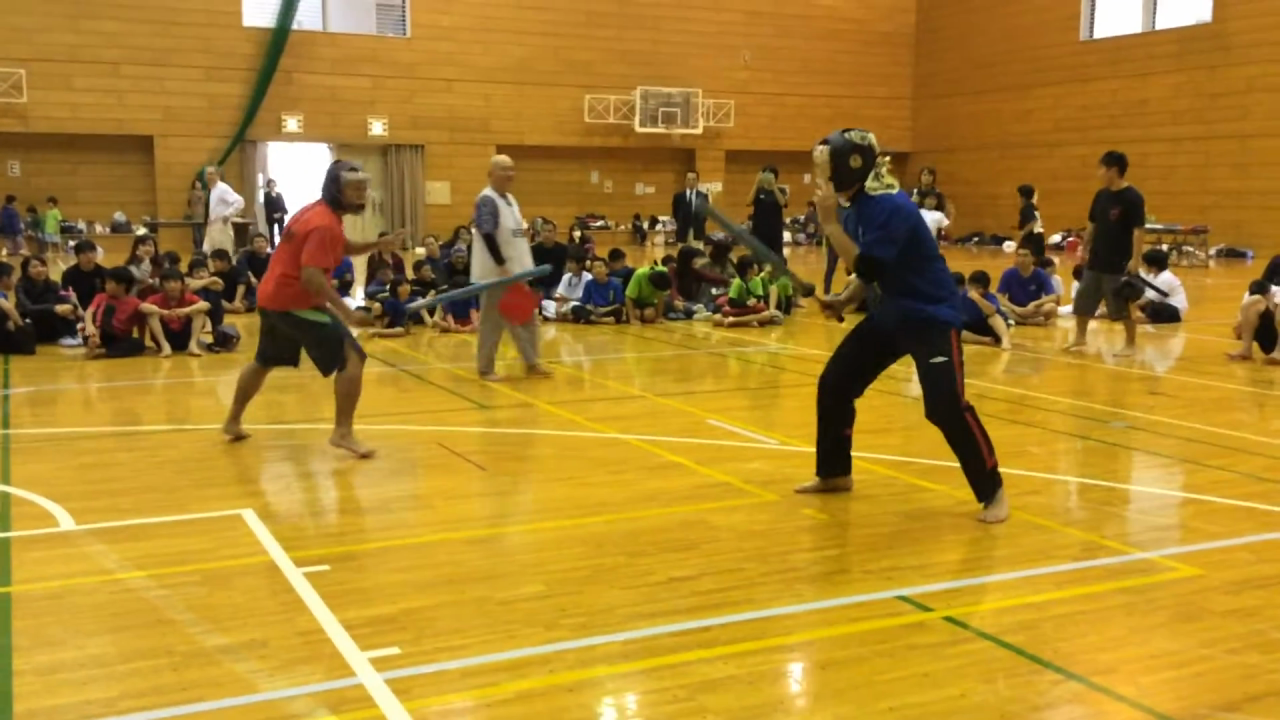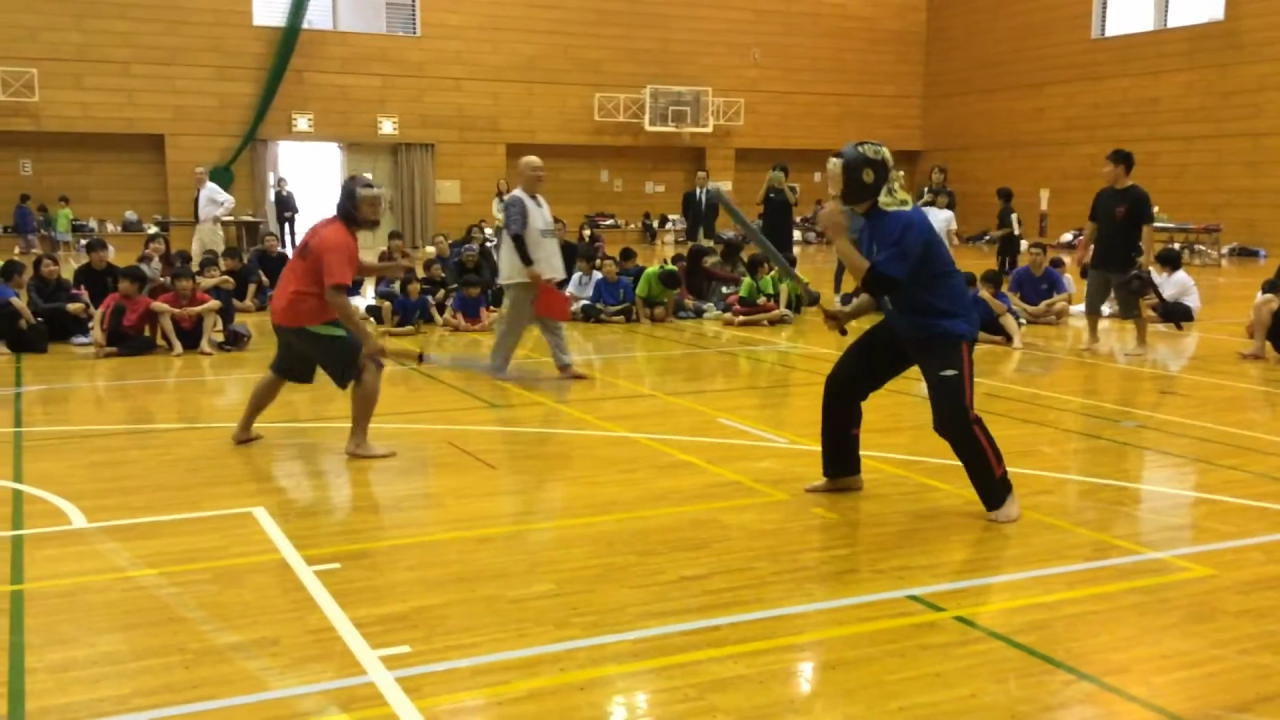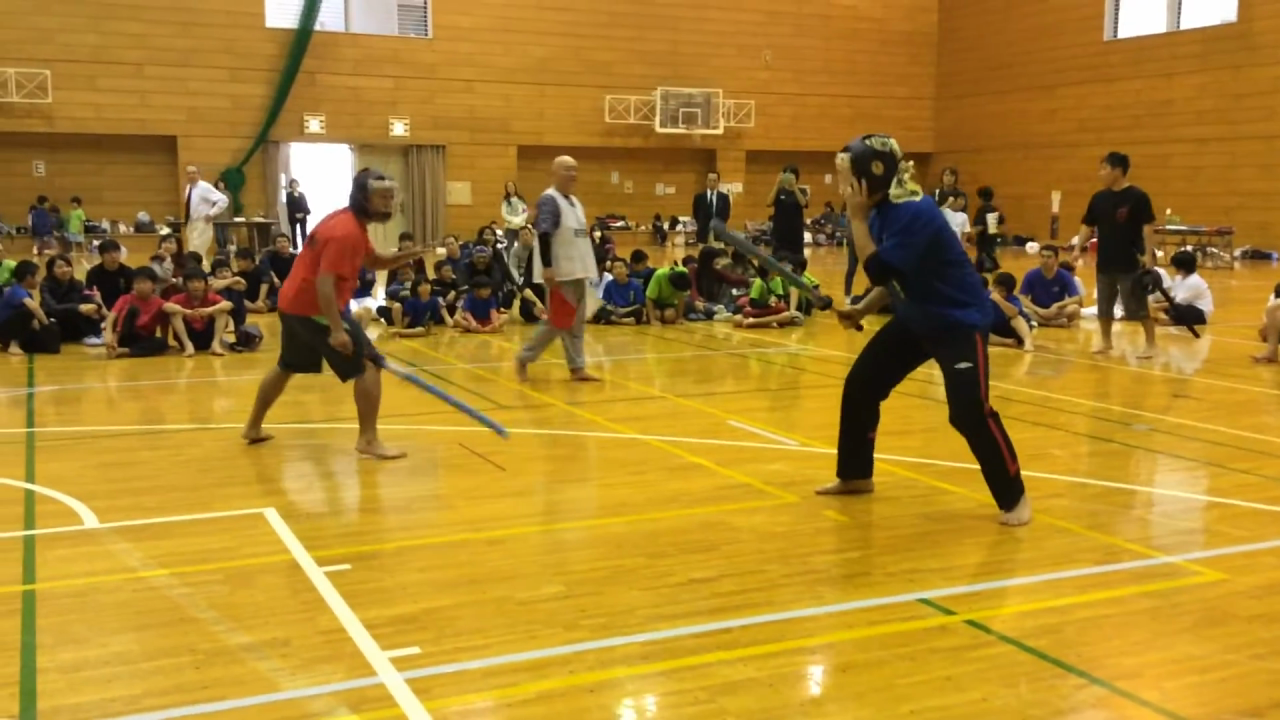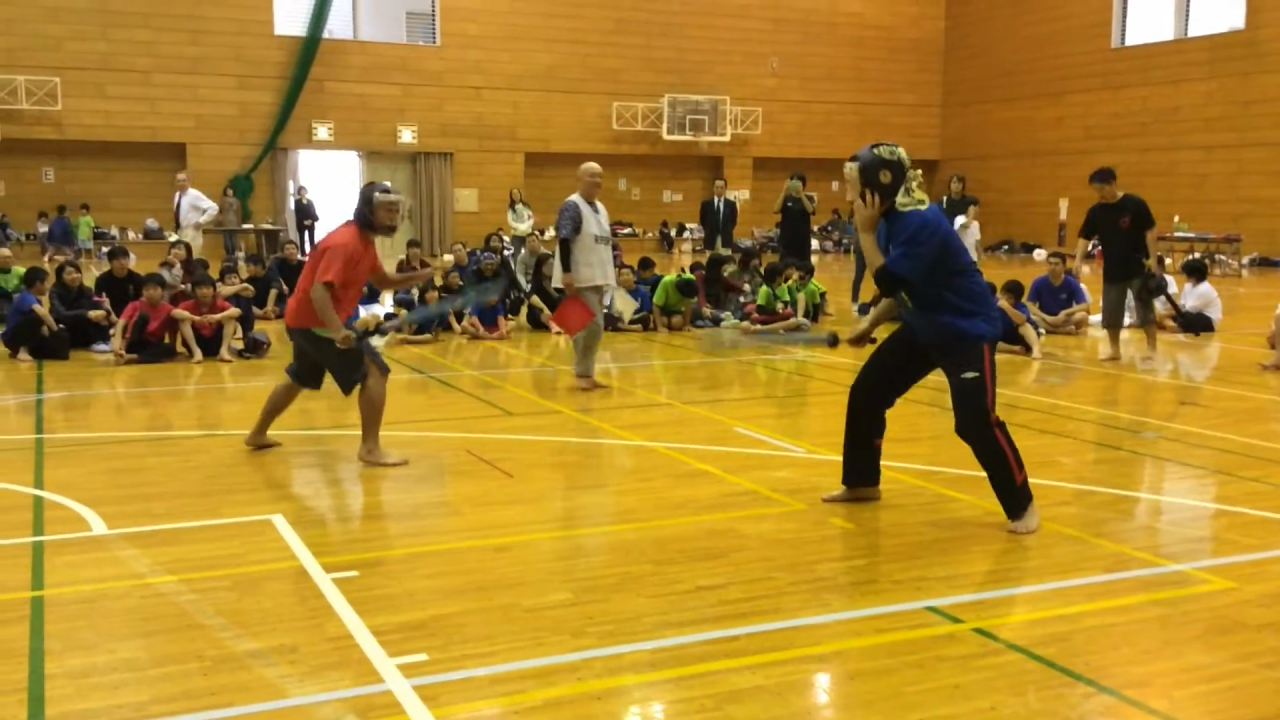
dt=0.2s
person 1, frame 1
left shoulder: (893, 208)
right shoulder: (857, 209)
left elbow: (869, 267)
left wrist: (830, 224)
right wrist: (842, 301)
left hip: (931, 316)
right hip: (889, 315)
left knee: (946, 404)
right knee: (834, 383)
left ankle: (992, 491)
right ankle: (835, 473)
person 1, frame 2
left shoulder: (905, 223)
right shoulder: (871, 222)
left elbow: (880, 282)
left wrist: (839, 239)
right wrist: (849, 313)
left hip: (945, 328)
right hip: (902, 325)
left knee: (954, 416)
right knee: (841, 385)
left ankle: (1002, 494)
right ankle: (844, 473)
person 1, frame 3
left shoulder: (916, 214)
right shoulder: (882, 213)
left elbow: (879, 271)
left wrist: (857, 219)
right wrist: (861, 310)
left hip: (959, 320)
right hip: (915, 318)
left knee: (970, 410)
right knee: (860, 385)
left ankle: (1014, 497)
right ankle: (855, 475)
person 1, frame 4
left shoulder: (923, 223)
right shoulder: (891, 221)
left elbow: (888, 282)
left wrist: (866, 232)
right wrist: (869, 325)
left hip: (967, 330)
right hip: (922, 328)
left knee: (976, 419)
right knee: (865, 393)
left ankle: (1021, 506)
right ankle: (862, 483)
person 2, frame 1
left shoulder: (317, 212)
right shoulder: (325, 224)
left elbow: (344, 248)
right elbow: (312, 275)
left wrist: (381, 243)
right wrist: (346, 312)
left hip: (272, 299)
right hip: (295, 302)
left knee: (264, 361)
right knee: (352, 358)
left ankle: (233, 422)
right ankle: (344, 433)
person 2, frame 2
left shoulder: (330, 228)
right shoulder: (339, 241)
left elbow: (356, 268)
right elbow: (335, 296)
left wrist: (392, 268)
right wrist: (368, 338)
left hip: (285, 312)
right hip: (309, 316)
left knee: (281, 373)
right knee: (369, 368)
left ankle: (244, 428)
right ankle: (359, 441)
person 2, frame 3
left shoulder: (348, 222)
right shoulder: (347, 231)
left elbow: (375, 261)
right elbow: (324, 282)
left wrist: (407, 256)
right wrist: (336, 329)
left hip: (293, 304)
right hip: (314, 307)
left knee: (287, 367)
right knee: (368, 365)
left ankle: (254, 426)
right ankle: (368, 439)
person 2, frame 4
left shoulder: (365, 242)
right shoulder: (346, 243)
left elbow: (383, 282)
right elbow: (318, 290)
left wrist: (415, 277)
right wrist: (336, 330)
left hip: (302, 320)
right hip: (315, 321)
left knee: (298, 380)
right knee: (374, 372)
left ankle: (258, 434)
right ankle: (370, 448)
person 3, frame 1
left shoulder: (509, 200)
right shoulder: (486, 201)
right elbow: (488, 236)
left wrist: (522, 269)
right wrist: (502, 267)
left hip: (517, 270)
right hip: (496, 273)
right knee: (492, 321)
left ankle: (532, 363)
right ankle: (485, 368)
person 3, frame 2
left shoulder: (541, 201)
right shoulder: (515, 201)
right elbow: (516, 236)
left wrist: (546, 271)
right wrist: (530, 268)
left hip: (545, 272)
right hip: (524, 274)
left knee: (552, 320)
right knee: (514, 321)
left ankle: (565, 366)
right ankle: (498, 367)
person 3, frame 3
left shoulder: (575, 202)
right shoulder: (549, 200)
right elbow: (544, 236)
left wrist: (586, 269)
right wrist: (548, 268)
left hip: (577, 272)
right hip: (559, 273)
left knee: (577, 321)
left ankle: (577, 368)
right ankle: (524, 358)
person 3, frame 4
left shoulder: (600, 208)
right shoulder: (572, 206)
right elbow: (564, 241)
left wrist: (608, 275)
right wrist: (566, 273)
left hip: (598, 277)
right hip: (580, 278)
left knee: (594, 327)
right knee: (592, 324)
left ankle: (585, 373)
right ankle: (583, 373)
person 4, frame 1
left shoulder: (1133, 198)
right shoulder: (1101, 195)
left elbow: (1138, 230)
left wrist: (1135, 259)
right wrist: (1084, 249)
left hip: (1118, 264)
right hip: (1096, 262)
left knee: (1121, 306)
right knee: (1083, 301)
left ankle: (1130, 344)
right ankle: (1080, 338)
person 4, frame 2
left shoulder: (1138, 196)
right shoulder: (1103, 195)
left elbow: (1147, 227)
right elbow: (1093, 224)
left wrist: (1146, 255)
right wrist: (1082, 249)
left hip: (1125, 262)
right hip: (1100, 260)
left knee: (1131, 304)
right knee: (1092, 300)
left ankle: (1141, 343)
right ankle: (1092, 337)
person 4, frame 3
left shoulder: (1138, 197)
right shoulder: (1099, 198)
left elbow: (1147, 226)
right elbow: (1087, 226)
left wrist: (1148, 253)
right wrist: (1078, 249)
left hip: (1130, 262)
right hip: (1105, 262)
left knee: (1138, 304)
right knee: (1104, 304)
left ankle: (1151, 343)
right ankle: (1106, 342)
person 4, frame 4
left shoulder: (1136, 204)
right shoulder: (1095, 211)
left elbow: (1150, 231)
right elbow: (1085, 237)
left wrist: (1152, 258)
right wrist: (1078, 260)
left hip: (1138, 268)
right hip: (1112, 270)
left knee: (1145, 307)
right knee: (1110, 311)
left ankle: (1151, 346)
right ankle: (1114, 350)
